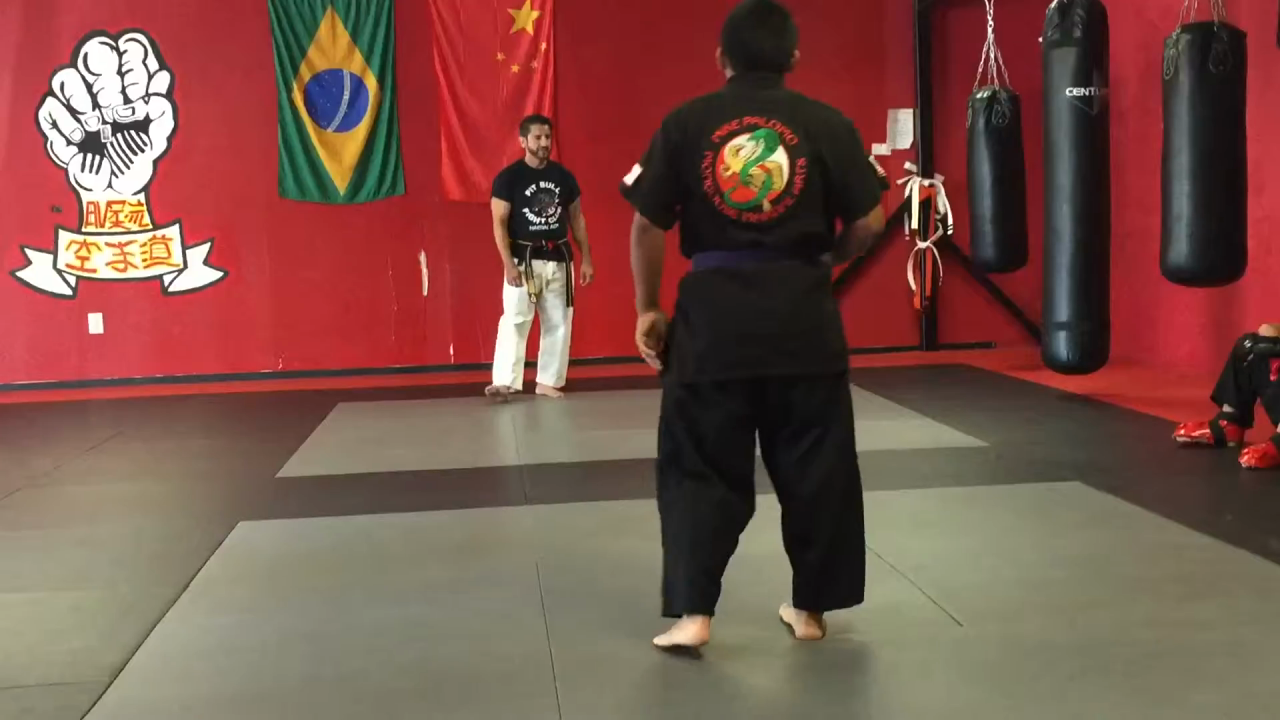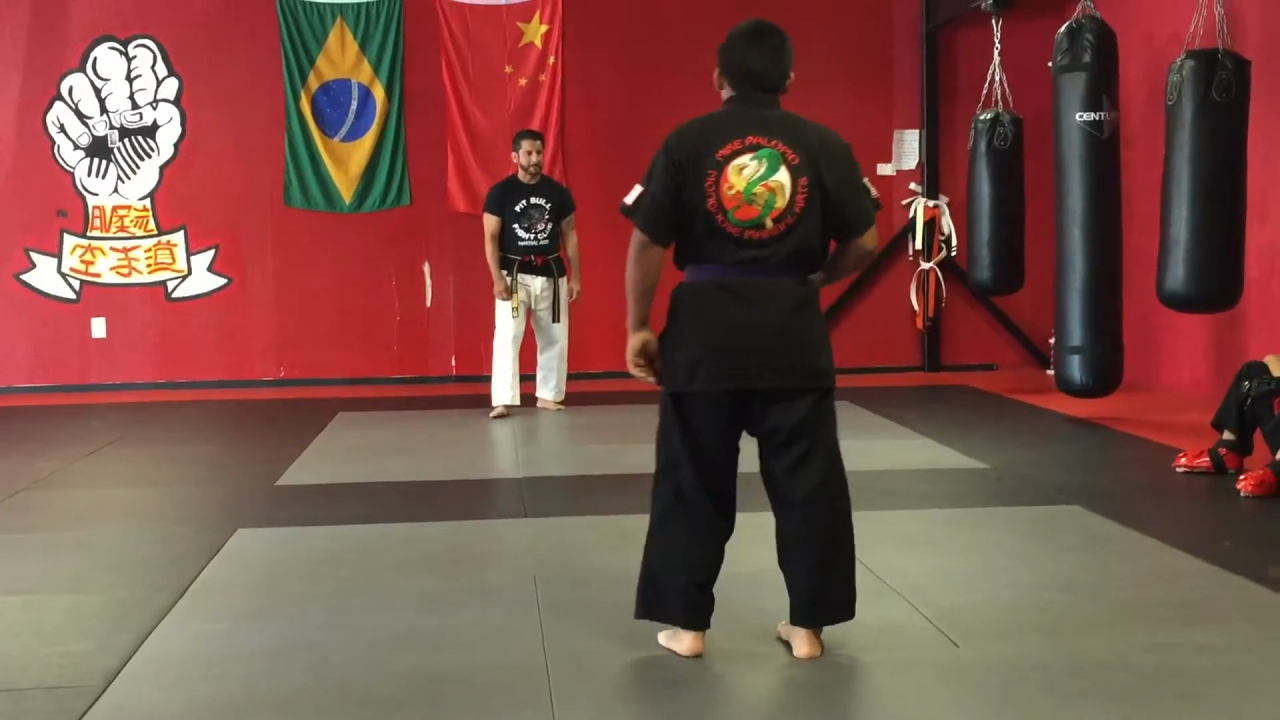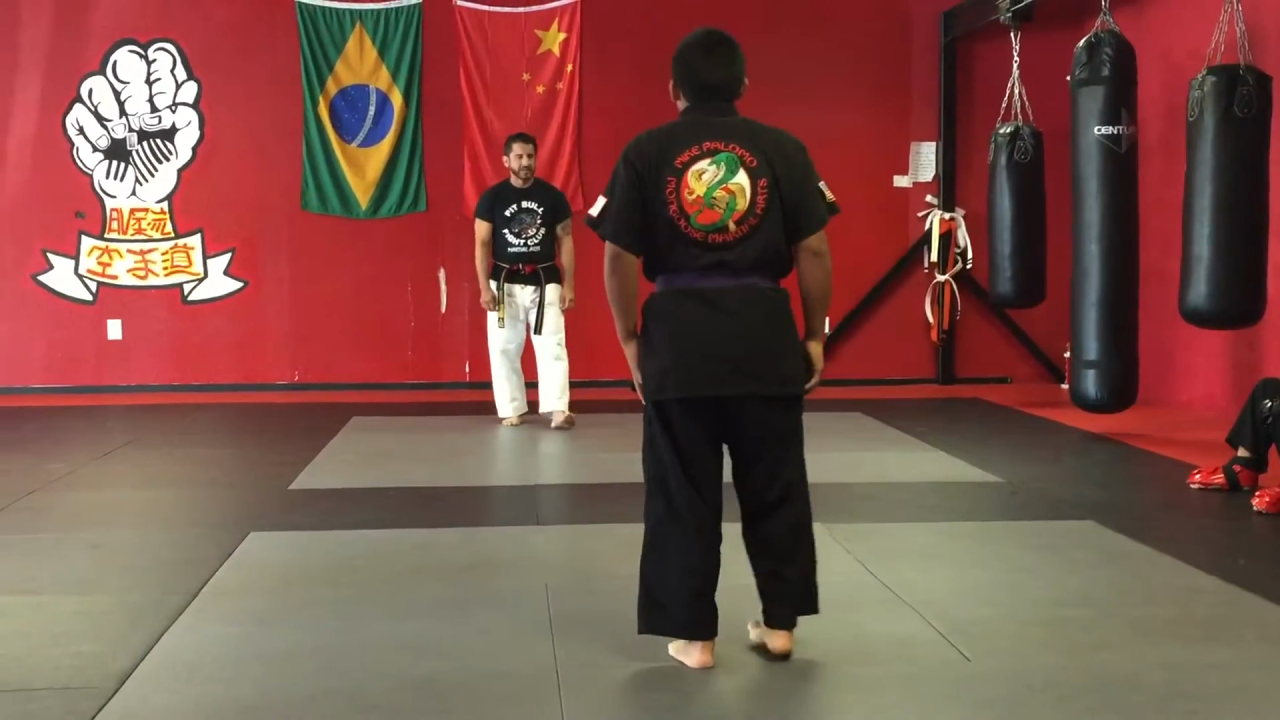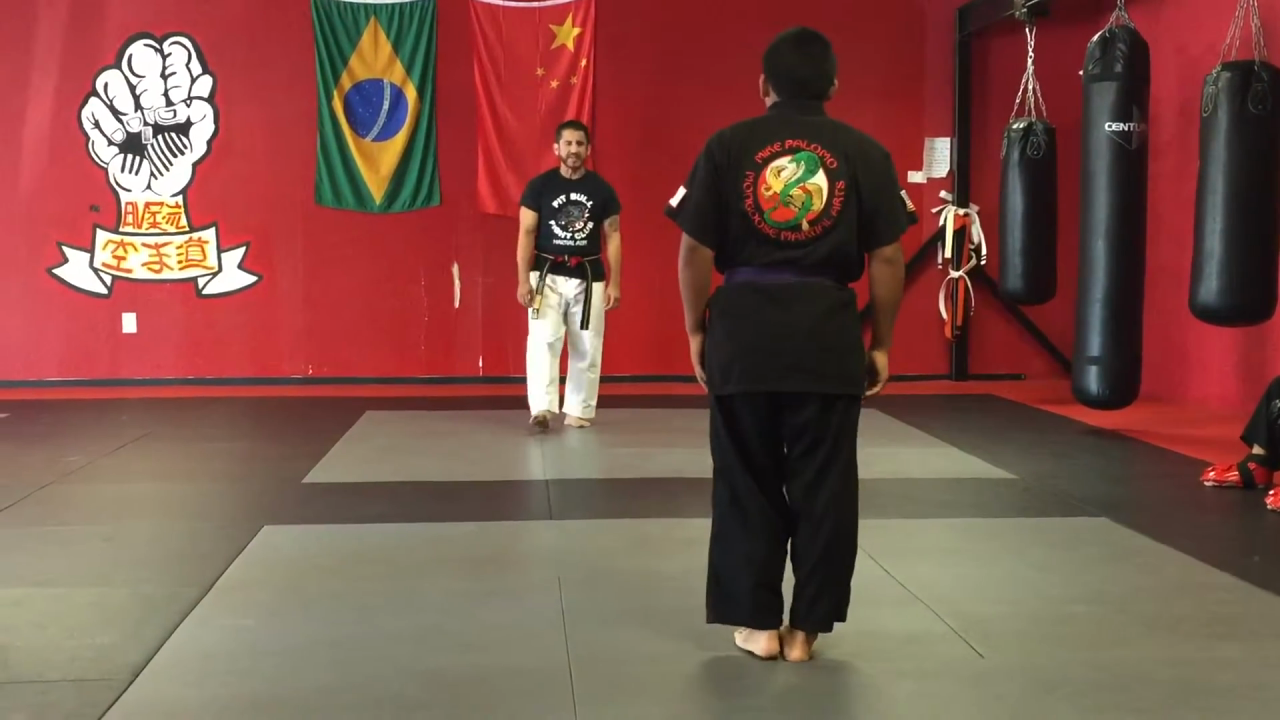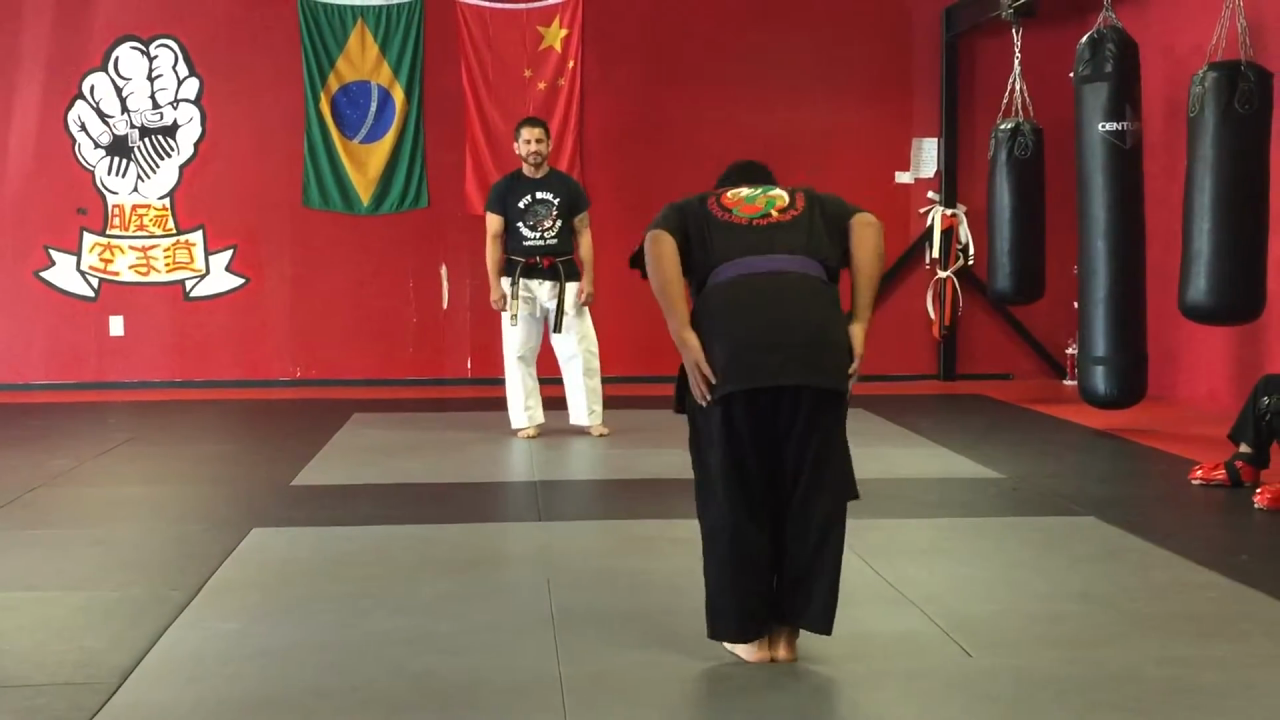
dt=1s
person 1, frame 1
left shoulder: (685, 123)
right shoulder: (827, 123)
left elbow: (647, 225)
right elbow: (868, 222)
left wrist: (647, 308)
left hip: (713, 310)
right hip: (802, 310)
left knee: (699, 468)
right knee: (817, 466)
left ankle: (692, 612)
right ankle: (810, 606)
person 1, frame 2
left shoulder: (686, 142)
right shoulder: (824, 145)
left elbow: (647, 243)
right elbow: (863, 242)
left wrist: (638, 327)
left hip: (705, 324)
right hip: (791, 327)
left knee: (693, 484)
right knee: (809, 480)
left ankle: (684, 621)
right ankle: (808, 624)
person 1, frame 3
left shoulder: (645, 152)
right shoulder: (782, 149)
left elbow: (619, 257)
right elbow: (814, 251)
left wrist: (631, 338)
right wrist: (815, 335)
left hip: (678, 334)
right hip: (764, 331)
left knee: (681, 491)
right knee: (775, 486)
left ankle: (692, 633)
right ankle: (779, 623)
person 1, frame 4
left shoulder: (727, 145)
right shoulder: (864, 152)
left elbow: (694, 250)
right elbow: (887, 259)
left wrist: (696, 330)
right wrist: (881, 343)
left hip: (743, 330)
right hip: (827, 335)
left knee: (746, 484)
right knee: (825, 487)
left ankle: (757, 622)
right ankle: (804, 627)
person 1, frame 5
left shoulder: (688, 210)
right shoulder: (817, 202)
left elbow: (656, 244)
right elbow: (868, 226)
left wrist: (682, 334)
right wrist: (859, 322)
left hip: (729, 327)
right hip: (813, 326)
left knee: (732, 486)
right knee: (813, 485)
left ankle: (747, 630)
right ankle: (787, 627)
person 2, frame 1
left shoulder: (563, 176)
right shoulder: (508, 177)
left elbow: (577, 218)
right elbow: (499, 223)
left wrist: (586, 258)
right wrist: (508, 264)
left hip: (559, 259)
right hip: (524, 259)
left knee: (558, 323)
right knee: (514, 321)
left ankle: (548, 382)
right ankle: (504, 382)
person 2, frame 2
left shoulder: (558, 192)
right shoulder: (500, 192)
left elbow: (569, 235)
right elbow: (491, 238)
left wrist: (574, 276)
right wrist: (497, 278)
left hip: (551, 274)
right hip: (514, 273)
left knee: (554, 338)
right knee: (507, 336)
left ankle: (548, 395)
right ankle: (503, 401)
person 2, frame 3
left shoulder: (553, 196)
right shoulder: (492, 198)
left elbow: (565, 241)
right elbow: (482, 244)
left wrist: (568, 284)
right wrist: (485, 287)
left hip: (545, 282)
right hip: (505, 283)
left knee: (552, 346)
right knee: (504, 350)
left ankle: (557, 410)
right ankle: (511, 410)
person 2, frame 4
left shoulder: (602, 189)
right shoulder: (539, 186)
left elbow: (612, 237)
right elbow: (526, 233)
left wrist: (614, 282)
right wrist: (523, 279)
left hip: (589, 277)
right hip: (547, 274)
left knee: (587, 348)
right knee: (543, 341)
left ankle: (578, 410)
right ankle: (543, 408)
person 2, frame 5
left shoulder: (568, 186)
right shoulder: (503, 188)
left elbow: (583, 233)
right elbow: (494, 238)
left wrist: (588, 278)
right wrist: (495, 284)
left hip: (563, 277)
right hip: (520, 279)
left knee: (580, 350)
right knee: (519, 353)
left ankle: (590, 418)
right ankle: (527, 420)
